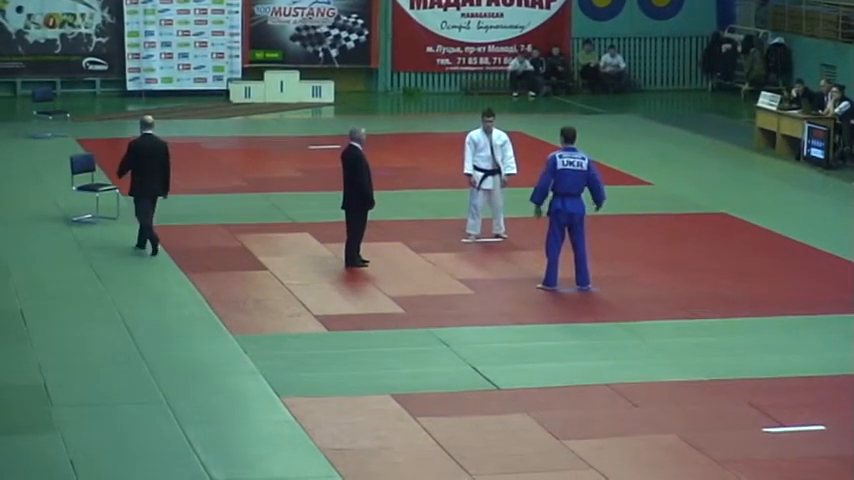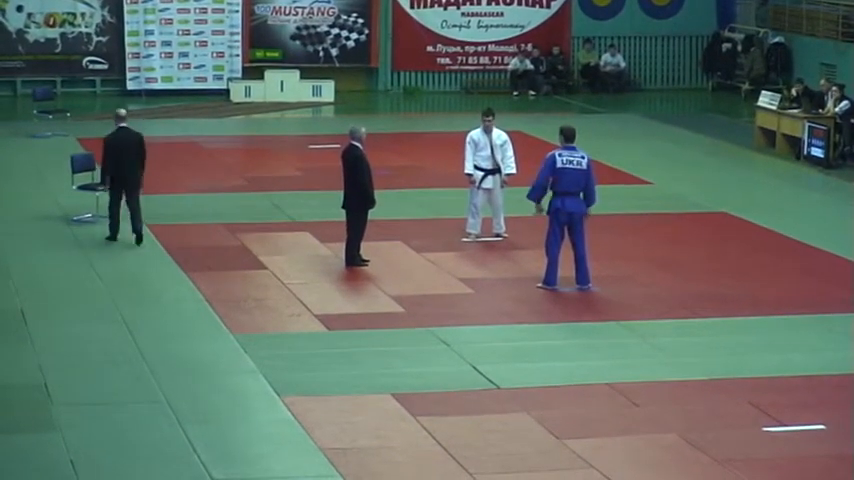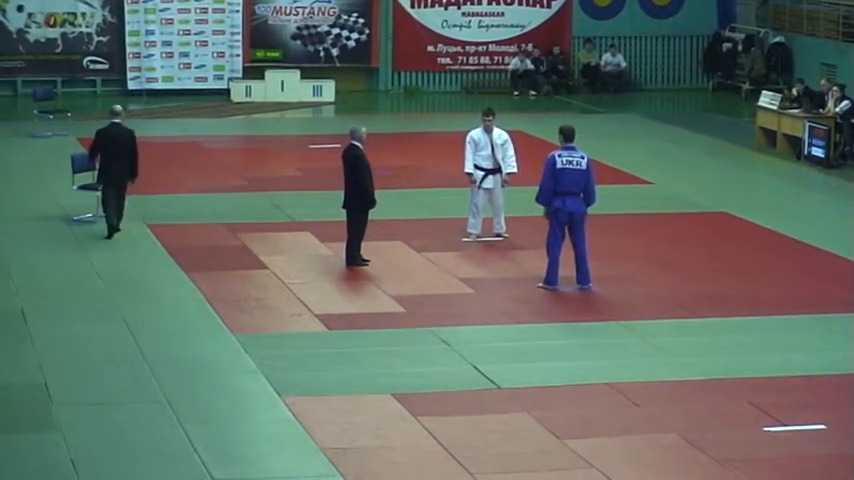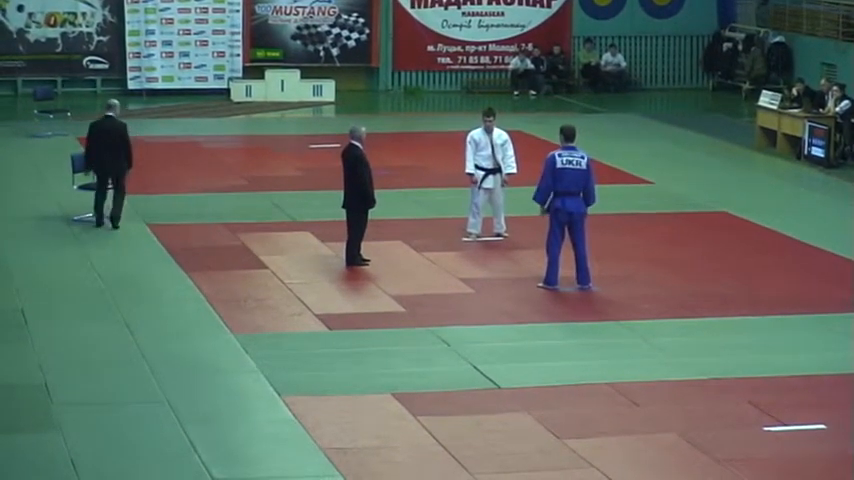
dt=0.5s
person 1, frame 1
left shoulder: (555, 158)
right shoulder: (585, 159)
left elbow: (544, 183)
right elbow: (595, 183)
left wrist: (537, 204)
right wrist: (599, 201)
left hip: (559, 205)
right hip: (577, 205)
left knee: (554, 245)
right knee: (579, 245)
left ankle: (550, 282)
right ankle: (583, 282)
person 1, frame 2
left shoulder: (554, 156)
right shoulder: (585, 158)
left elbow: (541, 181)
right elbow: (589, 186)
left wrist: (537, 202)
right wrist: (587, 205)
left hip: (559, 204)
right hip: (577, 204)
left knee: (553, 244)
right knee: (579, 244)
left ankle: (550, 281)
right ankle: (584, 282)
person 1, frame 3
left shoulder: (554, 157)
right shoulder: (584, 158)
left elbow: (547, 184)
right elbow: (589, 186)
left wrist: (546, 205)
right wrist: (586, 205)
left hip: (559, 204)
right hip: (577, 205)
left knee: (554, 244)
right knee: (579, 244)
left ankle: (551, 281)
right ankle: (584, 281)
person 1, frame 4
left shoulder: (554, 157)
right shoulder: (585, 158)
left elbow: (546, 183)
right elbow: (589, 185)
left wrist: (542, 203)
right wrist: (587, 205)
left hip: (559, 204)
right hip: (577, 204)
left knee: (554, 244)
right knee: (579, 244)
left ankle: (551, 281)
right ankle: (584, 281)
person 2, frame 1
left shoulder: (347, 152)
right shoulder: (357, 155)
right elbow: (362, 180)
right wrist: (369, 199)
left hip: (351, 197)
right hip: (358, 199)
left knee: (355, 229)
right knee: (356, 229)
left ankle: (354, 255)
right ankle: (351, 259)
person 2, frame 2
left shoulder: (348, 151)
right shoulder: (358, 154)
right elbow: (363, 179)
right wrist: (370, 198)
left hip: (351, 196)
right hip: (359, 198)
left knee: (355, 228)
right knee: (356, 228)
left ankle: (354, 255)
right ankle: (352, 258)
person 2, frame 3
left shoulder: (348, 150)
right shoulder: (358, 154)
right elbow: (363, 179)
right wrist: (371, 198)
left hip: (352, 196)
right hip: (359, 198)
left knee: (356, 228)
right knee: (357, 228)
left ankle: (355, 255)
right ankle: (352, 258)
person 2, frame 4
left shoulder: (348, 150)
right shoulder: (357, 154)
right elbow: (363, 179)
right wrist: (370, 198)
left hip: (352, 196)
right hip: (359, 198)
left knee: (356, 227)
right knee: (357, 228)
left ankle: (355, 254)
right ankle: (352, 258)
person 3, frame 1
left shoulder: (134, 144)
right shoulder: (162, 144)
left elbow: (126, 164)
right elbow: (166, 168)
left wrist: (120, 174)
right wrist: (165, 188)
left hip: (139, 187)
right hip: (155, 186)
left knee: (142, 214)
right knee: (148, 214)
left ankle: (154, 239)
right ankle: (142, 241)
person 3, frame 2
left shoulder: (110, 138)
right shoulder: (138, 136)
left elbow: (106, 161)
right elbow: (142, 158)
left wrist: (104, 181)
right wrist: (139, 174)
left hip: (116, 179)
right hip: (133, 178)
left knee: (114, 206)
right knee: (134, 206)
left ankle: (113, 234)
right ankle: (138, 231)
person 3, frame 3
left shoulder: (102, 132)
right shoulder: (129, 133)
left elbow: (93, 151)
right elbow: (134, 155)
left wrist: (93, 159)
right wrist: (133, 174)
left hip: (106, 173)
right hip: (123, 172)
left knee: (107, 200)
right knee: (119, 198)
left ankle: (112, 224)
right ankle: (116, 224)
person 3, frame 4
left shoulder: (94, 125)
right shoulder: (121, 125)
left elbow: (89, 147)
right elbow: (126, 146)
left wrist: (88, 165)
right wrist: (129, 164)
left hip: (101, 165)
right hip: (118, 165)
left knee: (101, 192)
right knee: (119, 192)
left ankle: (99, 219)
right ankle: (115, 218)
person 4, frame 1
left shoulder: (502, 136)
right shoulder: (473, 136)
left elbow: (508, 156)
right elbow: (468, 156)
left wrist: (506, 174)
right wrist: (470, 175)
left hip: (496, 175)
right hip: (479, 175)
left knee: (497, 205)
right knee: (475, 204)
left ankle: (499, 231)
right ankle: (472, 232)
person 4, frame 2
left shoulder: (502, 136)
right shoulder: (473, 135)
left elbow: (508, 155)
right elbow: (469, 156)
left wrist: (506, 174)
right wrist: (470, 174)
left hip: (496, 175)
right hip: (479, 174)
left knee: (498, 204)
right knee: (475, 204)
left ankle: (499, 230)
right ankle: (473, 231)
person 4, frame 3
left shoulder: (502, 135)
right shoulder: (473, 135)
left elbow: (509, 155)
right elbow: (469, 155)
left wrist: (507, 173)
right wrist: (470, 174)
left hip: (497, 174)
right hip: (480, 174)
left knee: (498, 204)
right knee: (476, 204)
left ankle: (499, 230)
right ankle: (473, 231)
person 4, frame 4
left shoulder: (502, 135)
right shoulder: (474, 135)
left elbow: (508, 155)
right elbow: (470, 156)
left wrist: (507, 173)
right wrist: (471, 174)
left hip: (497, 174)
right hip: (480, 174)
left knee: (498, 204)
right knee: (476, 203)
left ankle: (499, 230)
right ankle: (473, 231)
